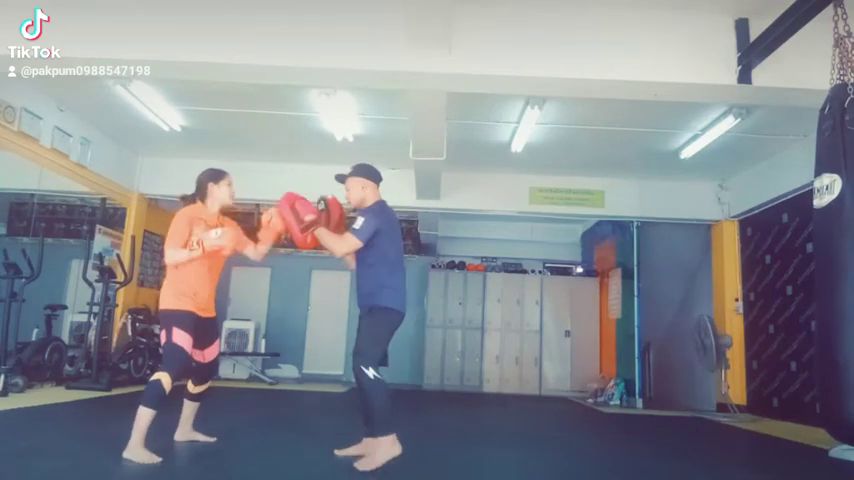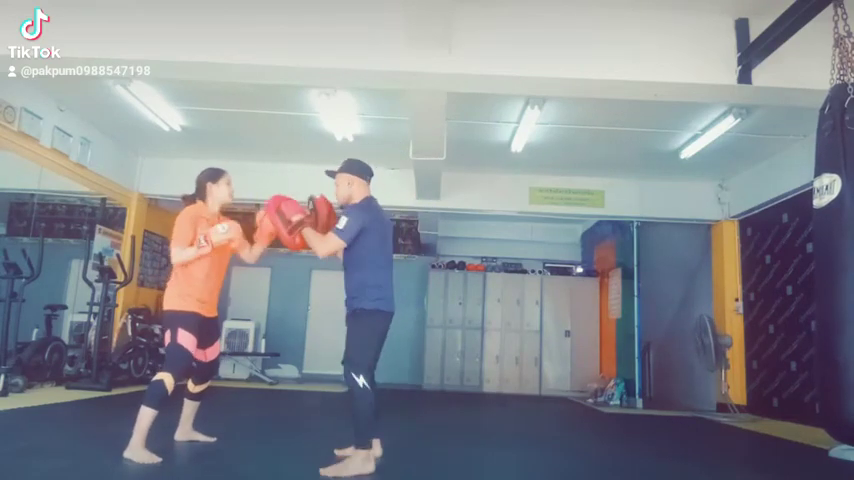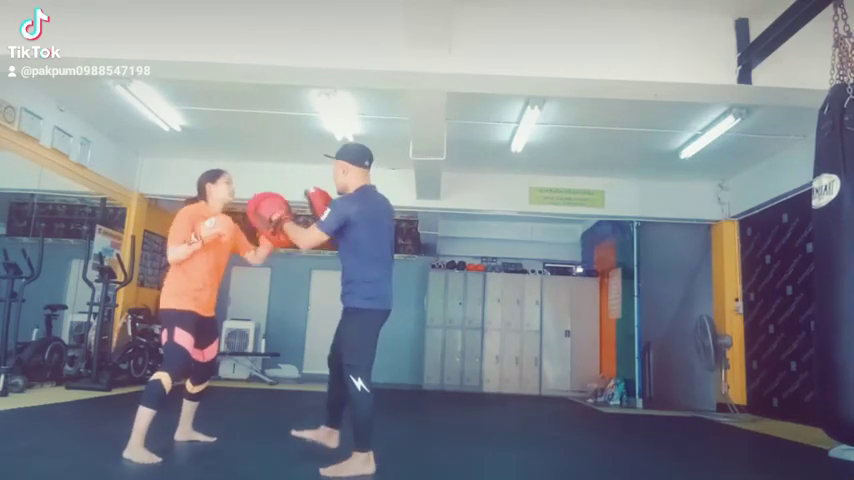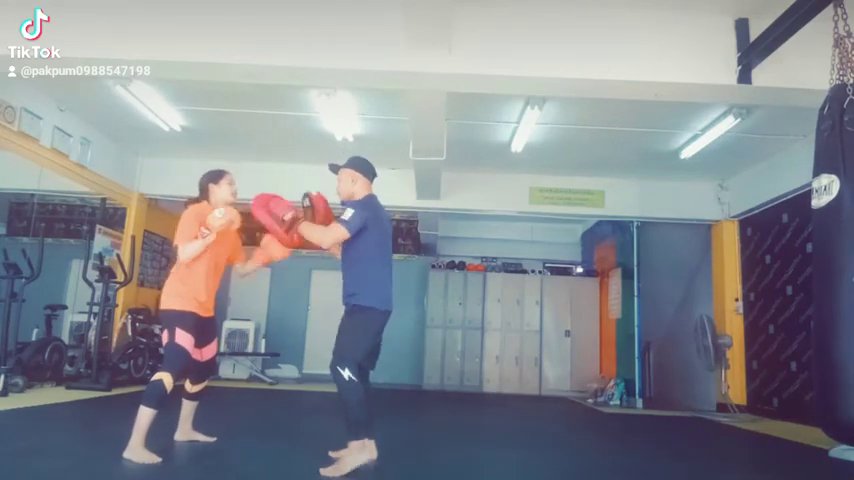
dt=0.5s
person 1, frame 1
left shoulder: (376, 213)
right shoulder: (372, 219)
left elbow: (343, 248)
right elbow: (355, 261)
left wrist: (316, 227)
right wrist: (330, 230)
left hip: (385, 304)
right hip: (375, 305)
left knee: (365, 365)
right knee: (364, 370)
left ankle: (388, 439)
right ankle: (372, 438)
person 1, frame 2
left shoulder: (359, 211)
right shoulder: (373, 214)
left elbow: (323, 249)
right elbow: (348, 253)
left wrist: (302, 225)
right wrist: (323, 228)
left hip: (368, 307)
right hip: (374, 306)
left knee: (356, 374)
right knee: (362, 374)
right ankle: (371, 442)
person 1, frame 3
left shoulder: (349, 203)
right shoulder: (381, 203)
left elbow: (308, 240)
left wrist: (284, 223)
right wrist: (323, 218)
left hip: (364, 304)
right hip: (367, 301)
left knee: (355, 375)
right knee: (337, 363)
right ankle: (329, 430)
person 1, frame 4
left shoulder: (361, 207)
right shoulder: (373, 211)
left elbow: (328, 239)
right elbow: (343, 246)
left wrist: (297, 222)
left hip: (366, 304)
right hip: (370, 304)
left knee: (343, 367)
right knee: (356, 372)
left ankle: (358, 445)
right ankle: (364, 443)
person 2, frame 1
left shoulder: (227, 224)
right shoulder: (187, 216)
left elbow: (256, 253)
right elbow: (170, 257)
left wrist: (270, 232)
right wrist: (203, 247)
left hip: (204, 308)
right hip: (178, 303)
left knee: (206, 369)
right knee: (174, 367)
left ankle: (184, 429)
right ankle: (135, 444)
person 2, frame 2
left shoulder: (225, 223)
right shoulder: (191, 214)
left elbow: (251, 256)
right elbow: (177, 257)
left wrist: (266, 232)
right wrist: (211, 241)
left hip: (206, 308)
right hip: (182, 304)
left knee: (206, 368)
right knee: (176, 368)
left ankle: (185, 429)
right ankle: (135, 445)
person 2, frame 3
left shoulder: (229, 226)
right shoulder: (190, 213)
left elbow: (254, 257)
right elbow: (173, 255)
left wrist: (270, 239)
right wrist: (201, 235)
left hip: (205, 307)
right hip: (180, 303)
left knee: (204, 368)
right knee: (174, 367)
left ankle: (184, 429)
right ankle: (135, 445)
person 2, frame 4
left shoulder: (229, 227)
right shoulder: (195, 212)
left elbow: (241, 267)
right elbow: (184, 254)
right wrist: (211, 230)
left hip: (203, 307)
right hip: (179, 303)
left knee: (204, 367)
right knee: (174, 367)
left ankle: (184, 429)
right ankle: (135, 445)
